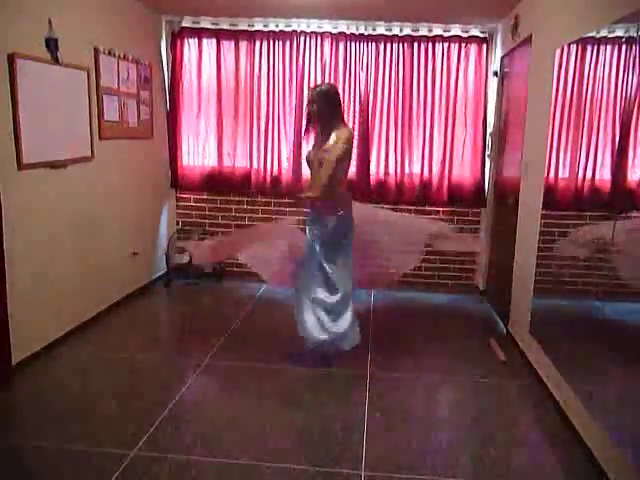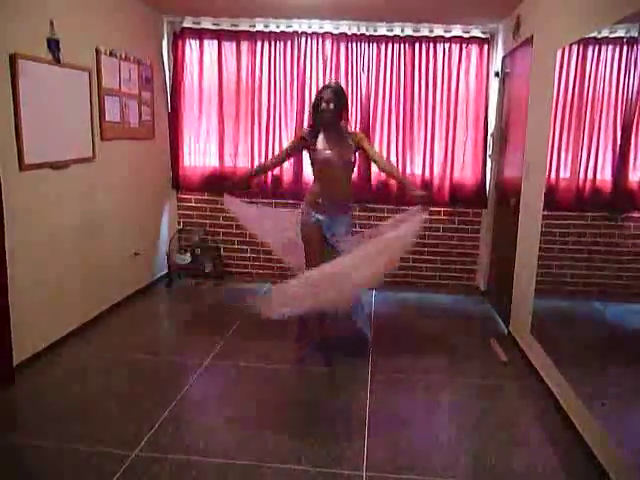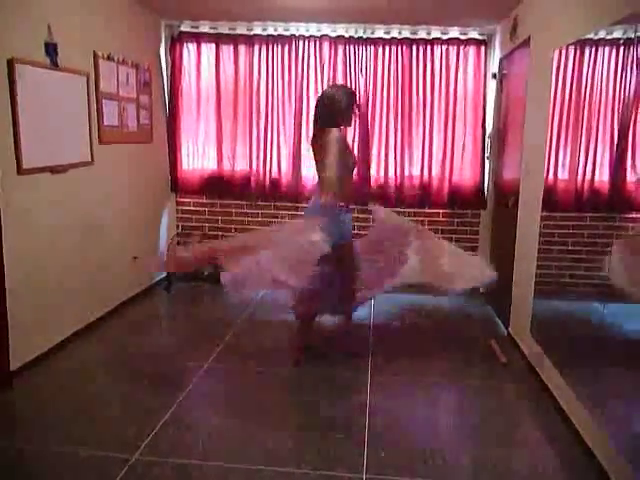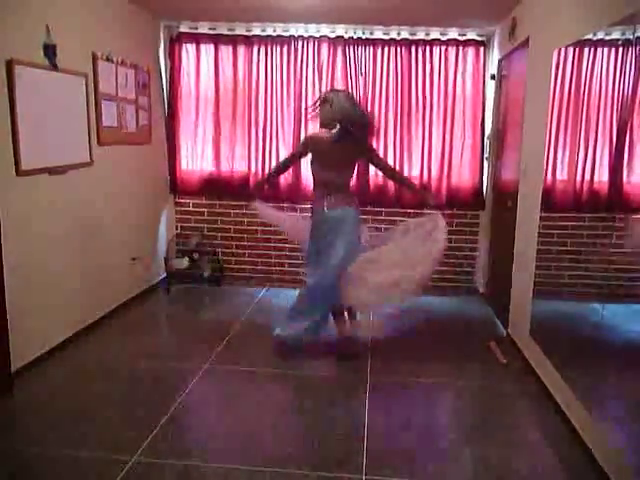
dt=0.3s
person 1, frame 1
left shoulder: (344, 134)
right shoulder: (319, 134)
left elbow: (331, 162)
left wrist: (314, 190)
right wrist: (312, 191)
left hip: (335, 213)
right hip: (316, 212)
left knee: (331, 278)
right knee: (310, 273)
left ankle: (328, 341)
right ankle: (323, 335)
person 1, frame 2
left shoulder: (354, 138)
right shoulder: (310, 135)
left elbow: (381, 161)
right elbow: (277, 159)
left wrist: (408, 185)
right wrist: (243, 178)
left hip: (342, 214)
right hip: (315, 212)
left ankle: (319, 333)
right ankle: (305, 338)
person 1, frame 3
left shoulder: (324, 135)
right shoulder: (334, 135)
right elbow: (331, 169)
right wrist: (329, 196)
left hip: (319, 208)
right hip: (333, 212)
left knee: (320, 278)
right knee: (348, 276)
left ankle: (302, 341)
person 1, frame 4
left shoulder: (315, 139)
right shoulder: (359, 142)
left elbow: (283, 165)
right elbow: (389, 171)
left wrist: (262, 183)
right wrist: (422, 193)
left hip: (324, 212)
right hip: (348, 212)
left knee: (324, 275)
right knee: (345, 274)
right ankle: (347, 331)
